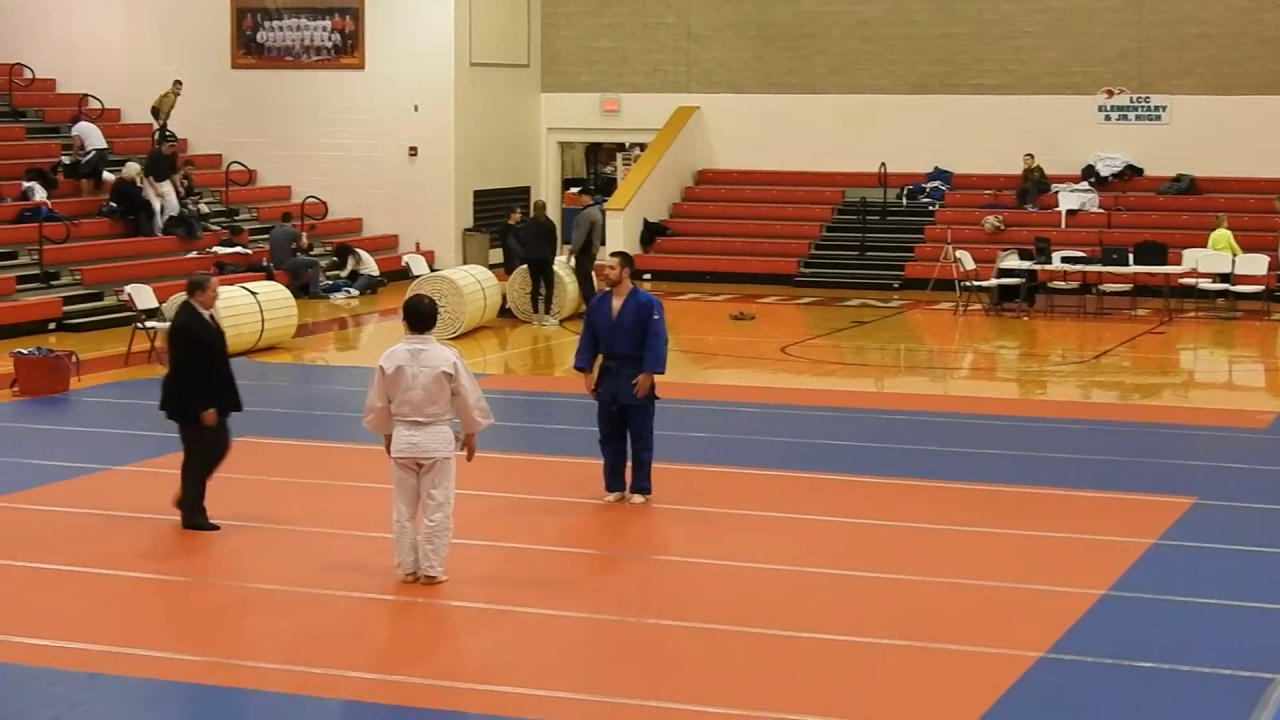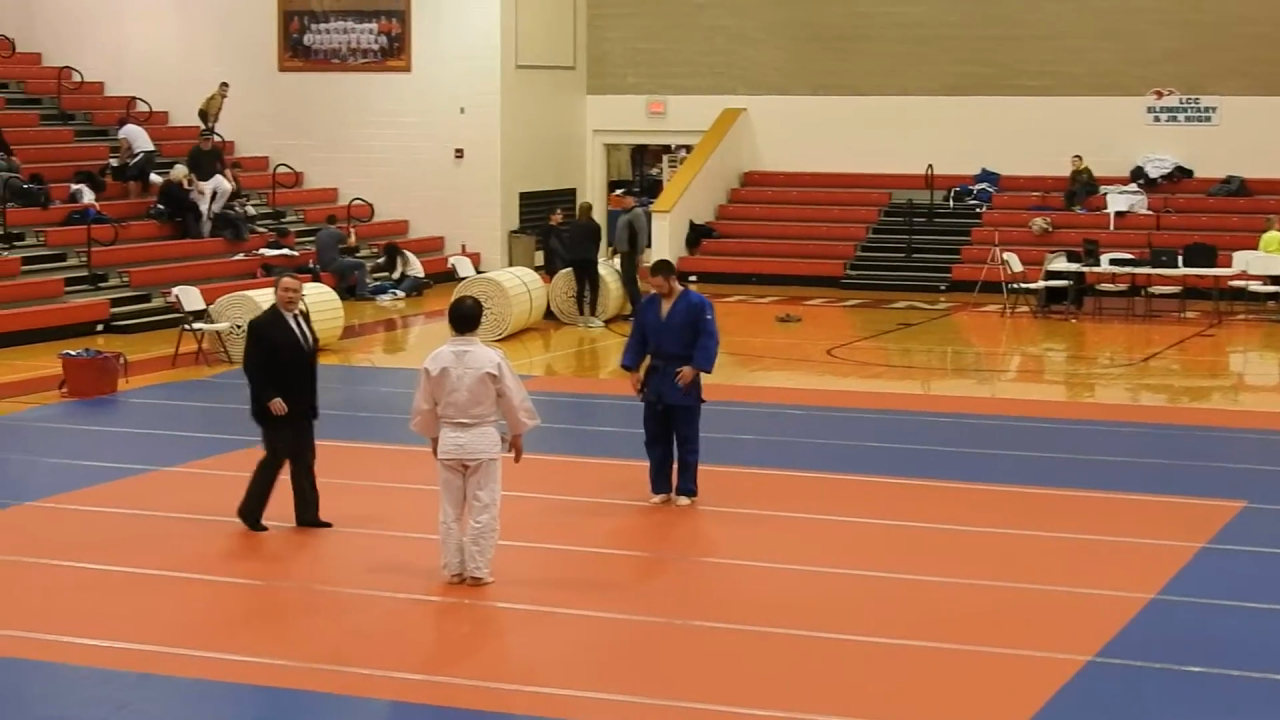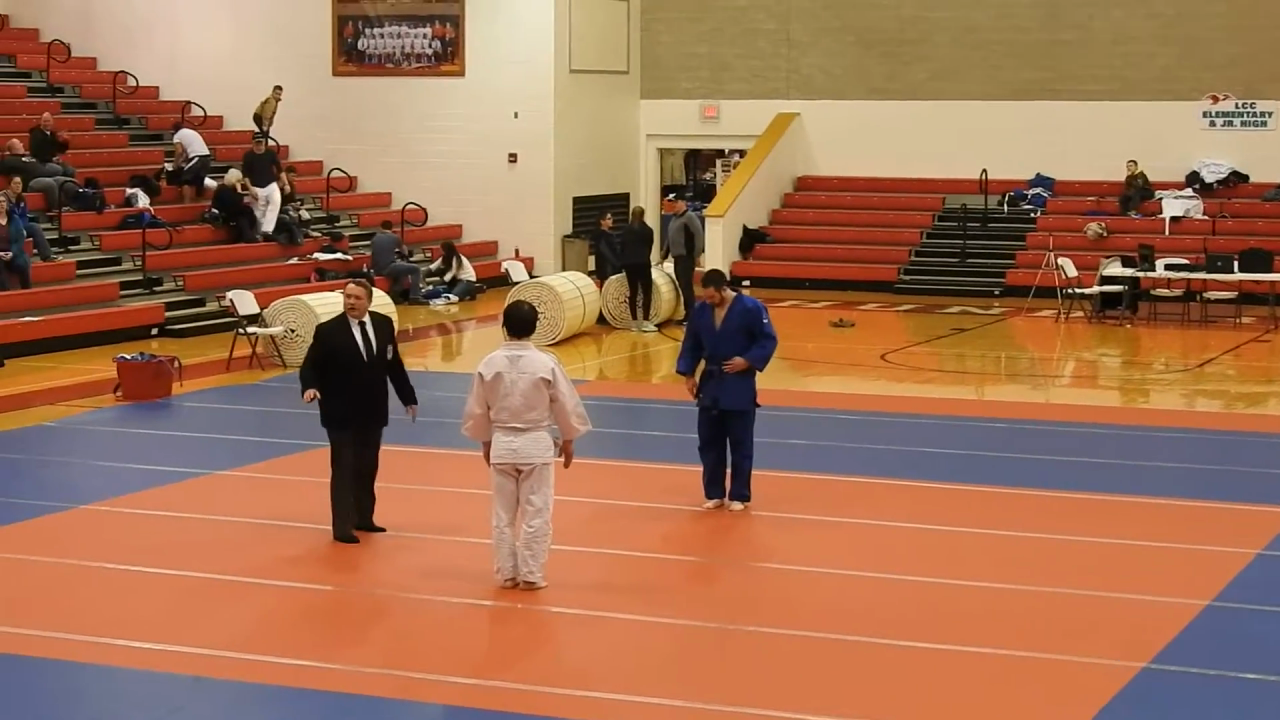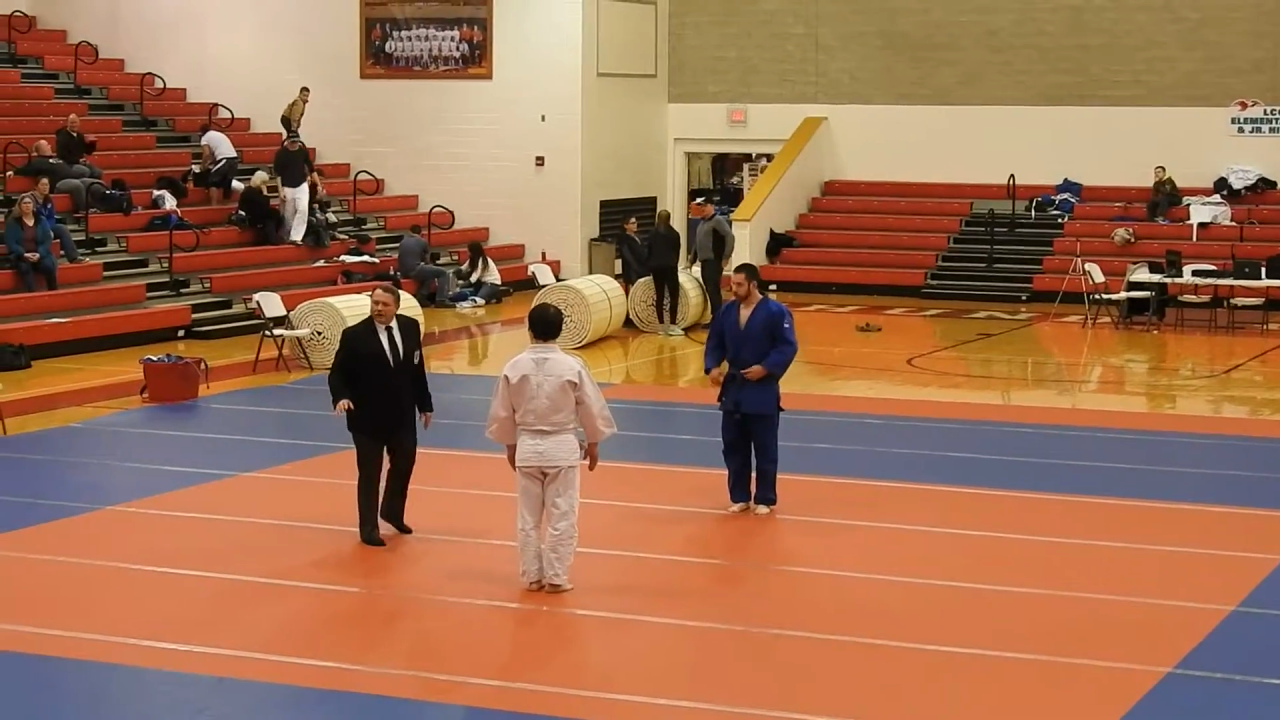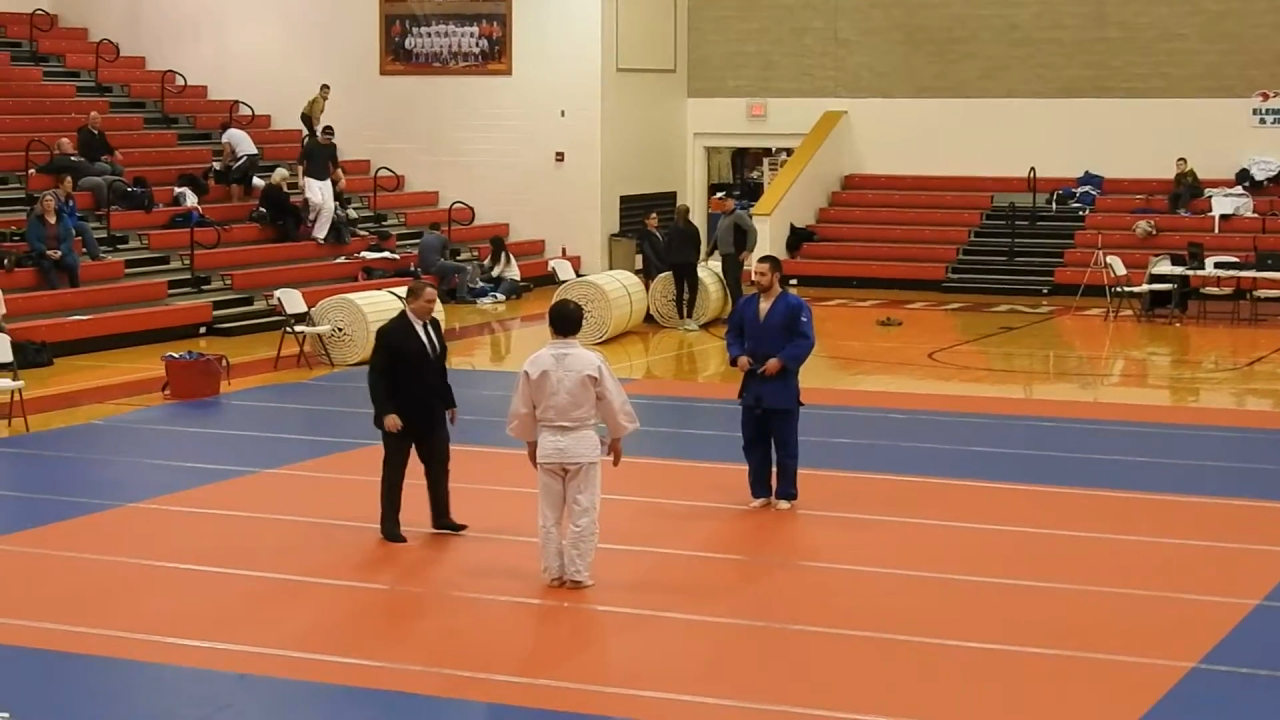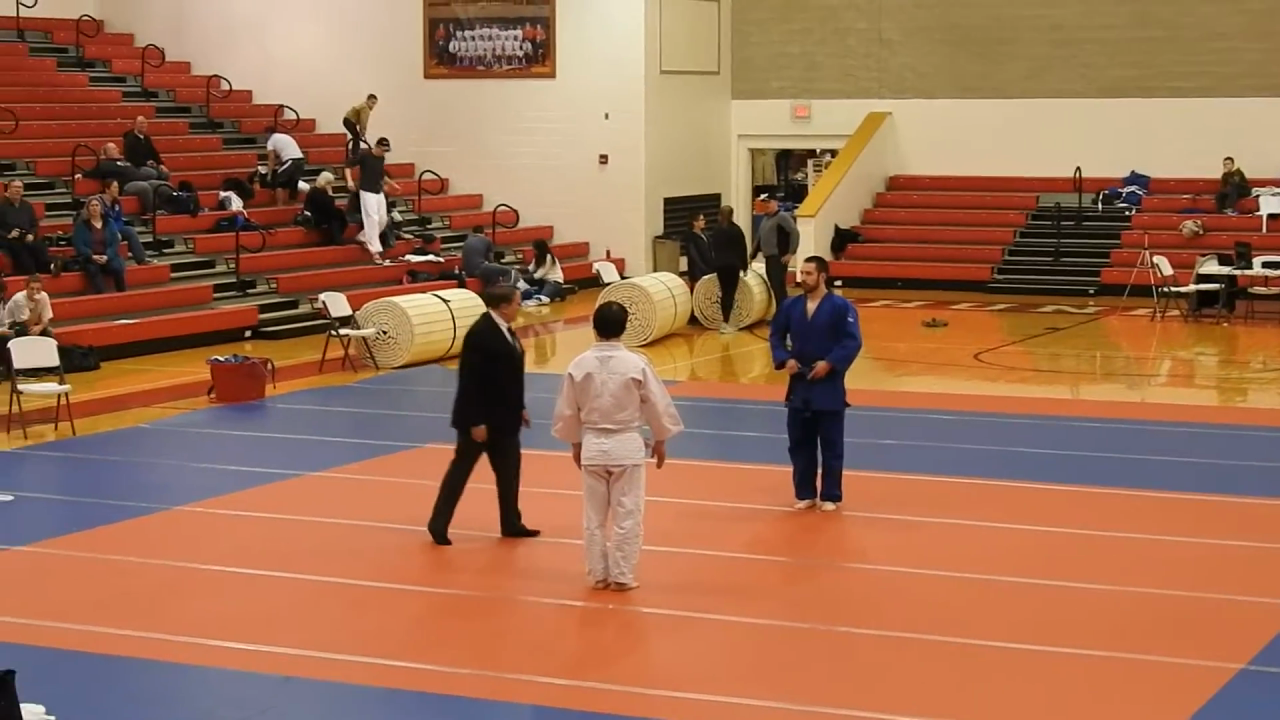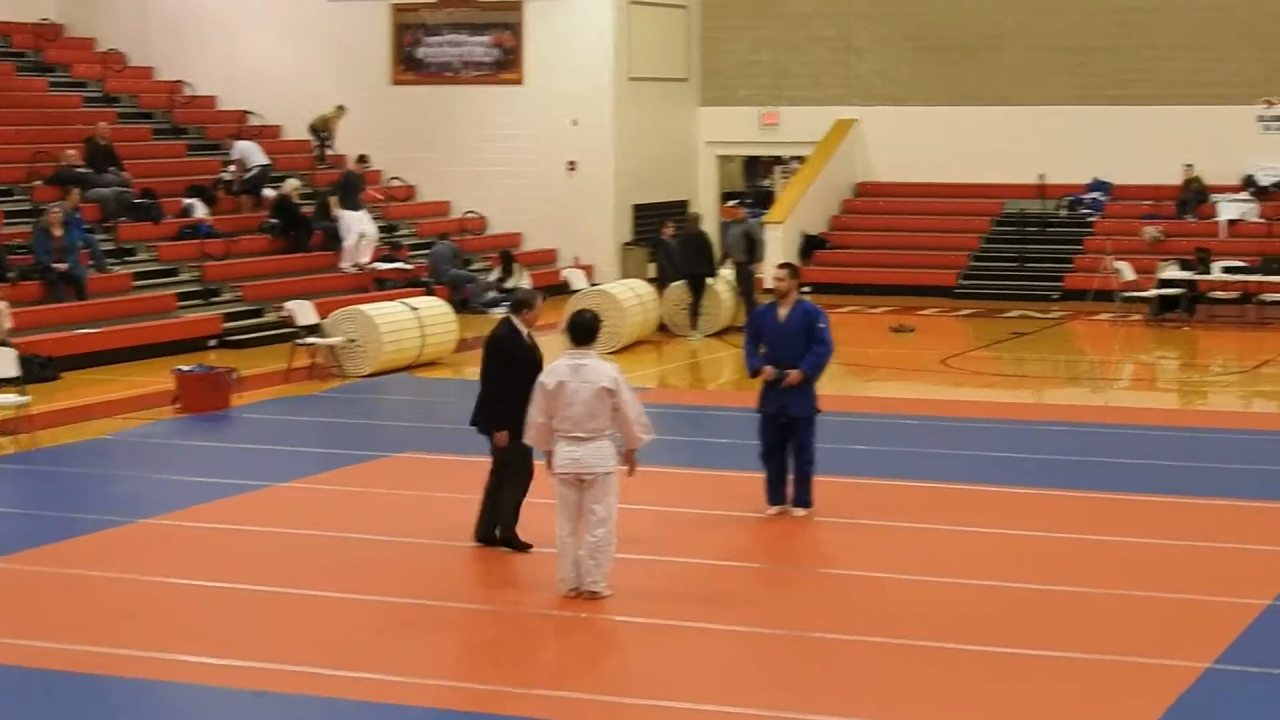
dt=0.4s
person 1, frame 1
left shoulder: (389, 358)
right shoulder: (447, 357)
left elbow: (378, 403)
right elbow: (468, 398)
left wrist: (387, 434)
right wrist: (470, 433)
left hip: (402, 438)
right hip: (437, 439)
left knee: (404, 509)
right knee: (437, 508)
left ankle: (407, 567)
right ankle: (431, 569)
person 1, frame 2
left shoulder: (435, 360)
right shoulder: (492, 358)
left elbow: (425, 405)
right elbow: (513, 399)
left wrist: (433, 437)
right wrist: (516, 434)
left hip: (449, 440)
right hip: (483, 440)
left knee: (450, 511)
right knee: (483, 510)
left ankle: (453, 569)
right ankle: (477, 570)
person 1, frame 3
left shoulder: (488, 364)
right shoulder: (546, 363)
left elbow: (477, 409)
right elbow: (565, 404)
left wrist: (486, 441)
right wrist: (568, 439)
left hip: (501, 444)
right hip: (536, 444)
left knee: (503, 514)
right knee: (536, 514)
left ankle: (507, 573)
right ankle: (531, 575)
person 1, frame 4
left shoulder: (514, 366)
right shoulder: (572, 366)
left elbow: (503, 412)
right elbow: (591, 408)
left wrist: (510, 445)
right wrist: (593, 442)
left hip: (527, 447)
right hip: (562, 447)
left knee: (528, 517)
right knee: (562, 517)
left ankle: (532, 576)
right ankle: (556, 578)
person 1, frame 5
left shoulder: (534, 363)
right shoulder: (592, 361)
left elbow: (523, 408)
right elbow: (613, 402)
left wrist: (530, 442)
right wrist: (616, 438)
left hip: (548, 443)
right hip: (583, 444)
left knee: (549, 514)
right knee: (583, 514)
left ankle: (553, 573)
right ankle: (577, 574)
person 1, frame 6
left shoulder: (579, 364)
right shoulder: (636, 363)
left elbow: (567, 410)
right elbow: (657, 404)
left wrist: (575, 443)
right wrist: (660, 440)
left hip: (592, 445)
right hip: (627, 445)
left knee: (594, 516)
right knee: (627, 516)
left ankle: (598, 574)
right ankle: (621, 576)
person 1, frame 7
left shoulder: (551, 372)
right shoulder: (608, 372)
left elbow: (539, 418)
right elbow: (628, 414)
left wrist: (547, 451)
right wrist: (631, 449)
left hip: (564, 453)
right hip: (599, 453)
left knee: (566, 524)
right knee: (599, 524)
left ankle: (570, 583)
right ankle: (594, 584)
person 2, frame 1
left shoulder: (202, 315)
right shoulder: (185, 324)
right elbow: (183, 372)
left wrist: (212, 401)
right wrist: (202, 406)
left hip: (210, 399)
right hip: (192, 404)
left knee: (219, 447)
right knee: (197, 457)
left ankle: (187, 498)
right ankle: (193, 515)
person 2, frame 2
left shoulder: (302, 318)
right shoulder: (262, 325)
right elbow: (253, 367)
left wrist: (311, 398)
right wrist: (270, 397)
left hip: (301, 404)
right hip: (275, 405)
left knee: (305, 459)
right knee: (276, 457)
left ankle: (307, 514)
right ankle: (250, 510)
person 2, frame 3
left shoulder: (384, 324)
right shoulder: (328, 331)
left elbow: (394, 364)
right elbow: (310, 367)
left wrist: (408, 397)
right wrist: (310, 387)
left hip: (373, 410)
right hip: (340, 413)
left knee: (368, 465)
right knee: (344, 468)
left ankle: (363, 517)
right ankle: (342, 526)
person 2, frame 4
left shoulder: (411, 327)
right shoulder: (354, 335)
left elbow: (418, 369)
right elbow: (337, 373)
left wrist: (425, 404)
right wrist: (341, 397)
left hip: (402, 414)
right hip: (367, 417)
left knee: (404, 464)
right knee: (370, 472)
left ankle: (393, 512)
right ankle: (369, 528)
person 2, frame 5
left shoulder: (433, 325)
right shoulder: (390, 332)
right elbow: (377, 376)
left wrist: (448, 402)
right wrist: (386, 411)
left hip: (431, 412)
right hip: (401, 415)
left knee: (439, 463)
right knee: (395, 469)
left ankle: (441, 517)
right ankle: (390, 525)
person 2, frame 6
left shoulder: (505, 330)
right shoulder: (481, 334)
right elbow: (469, 380)
left wrist: (519, 408)
right wrist: (477, 421)
left hip: (504, 416)
right hip: (482, 417)
left knee: (509, 468)
right knee: (461, 467)
left ankle: (511, 523)
right ankle: (439, 525)
person 2, frame 7
left shoulder: (520, 333)
right shoulder: (502, 338)
right elbow: (492, 384)
left wrist: (520, 419)
right wrist: (499, 425)
left hip: (515, 419)
right hip: (505, 421)
left knee: (504, 472)
right knee: (520, 472)
left ankle: (487, 530)
right ankle: (507, 532)
person 3, frame 1
left shoulder: (647, 303)
right shoulder: (598, 303)
left elbow: (657, 341)
right elbow: (589, 340)
left wrist: (648, 373)
right wrist: (587, 371)
left hip: (636, 377)
right hip: (608, 376)
left knee: (640, 437)
right knee: (610, 436)
left ankle: (639, 489)
right ankle: (615, 487)
person 3, frame 2
left shoulder: (697, 304)
right shoulder: (647, 304)
left elbow: (709, 339)
right elbow: (637, 339)
left wrist: (694, 368)
right wrist: (633, 369)
left hip: (684, 379)
right hip: (655, 377)
left knee: (686, 439)
right knee: (655, 437)
left ankle: (686, 491)
right ankle: (661, 488)
person 3, frame 3
left shoulder: (751, 308)
right shoulder: (700, 310)
left elbow: (768, 339)
right elbow: (691, 343)
left wrist: (748, 361)
right wrist: (689, 373)
left hip: (739, 384)
right hip: (710, 382)
left knee: (740, 444)
right knee: (709, 442)
left ankle: (739, 496)
right ankle: (714, 494)
person 3, frame 4
left shoulder: (776, 312)
right shoulder: (727, 311)
left elbow: (788, 347)
right elbow: (714, 341)
left wrist: (766, 368)
right wrist: (714, 365)
left hip: (762, 390)
right hip: (733, 387)
left knee: (764, 448)
right knee: (733, 446)
left ankle: (764, 499)
right ankle: (740, 497)
person 3, frame 5
left shoulder: (795, 306)
right shoulder: (745, 305)
left elbow: (805, 341)
right elbow: (733, 334)
left wrist: (781, 361)
right wrist: (738, 355)
left hip: (782, 385)
right hip: (753, 383)
left knee: (785, 443)
right knee: (754, 441)
left ankle: (785, 495)
right ankle: (761, 492)
person 3, frame 6
left shoulder: (841, 307)
right shoulder: (790, 306)
left elbow: (852, 342)
right elbow: (776, 336)
left wrist: (830, 363)
right wrist: (785, 359)
left hip: (829, 386)
right hip: (799, 385)
left knee: (831, 445)
right knee: (799, 443)
left ankle: (830, 496)
right ankle: (805, 494)
person 3, frame 7
left shoulder: (811, 313)
right shoulder: (763, 313)
left elbow: (823, 348)
right elbow: (751, 344)
left wrist: (803, 372)
right wrist: (760, 366)
left hip: (800, 392)
right hip: (771, 391)
left knee: (801, 450)
right knee: (771, 449)
left ankle: (801, 502)
right ankle: (776, 500)
